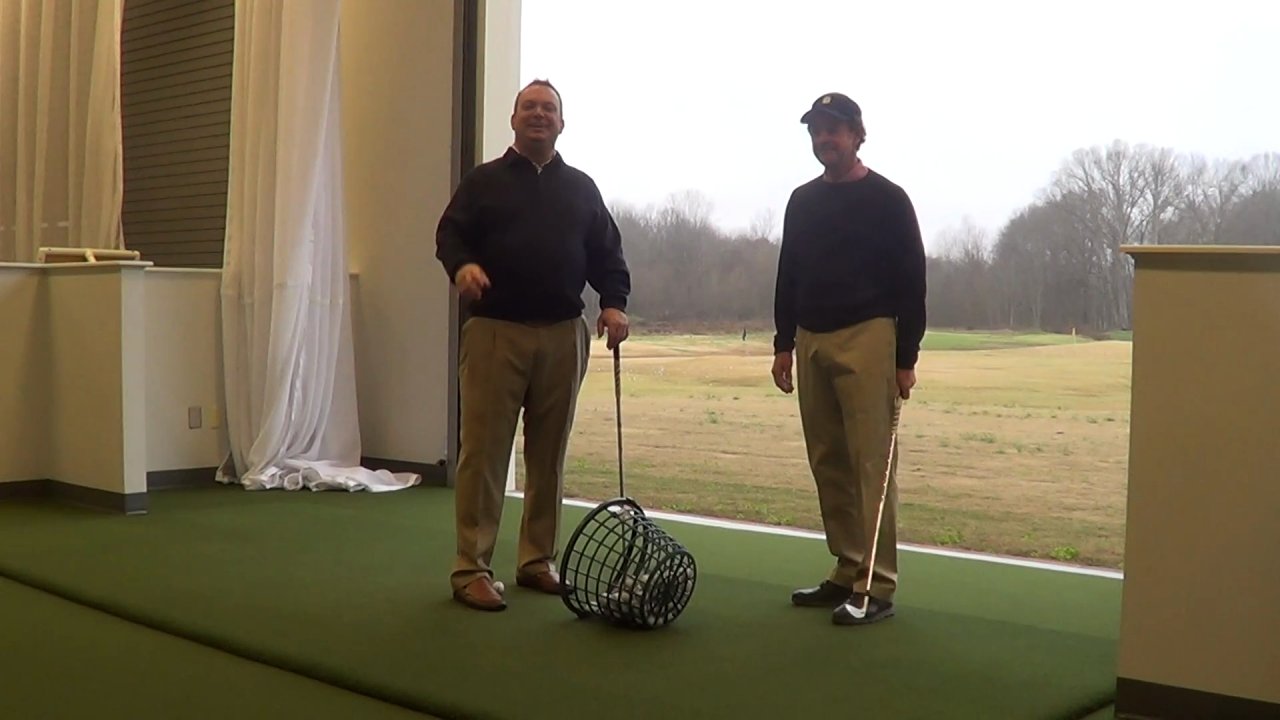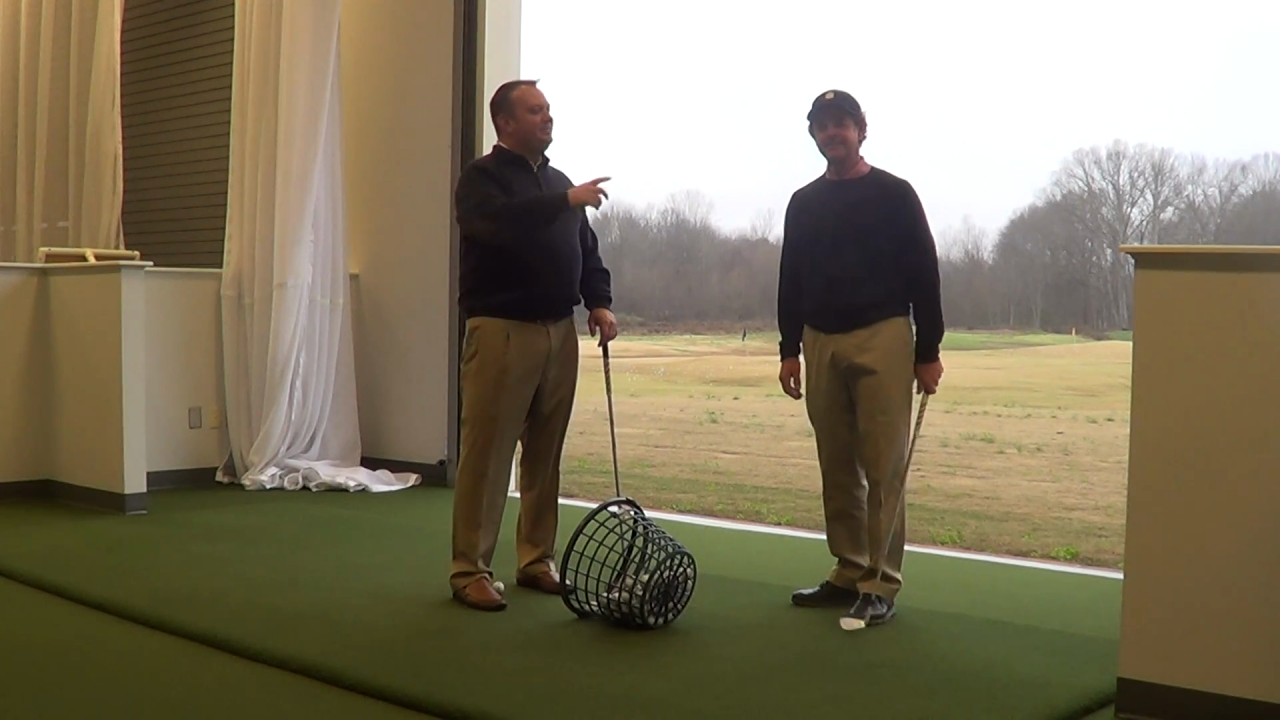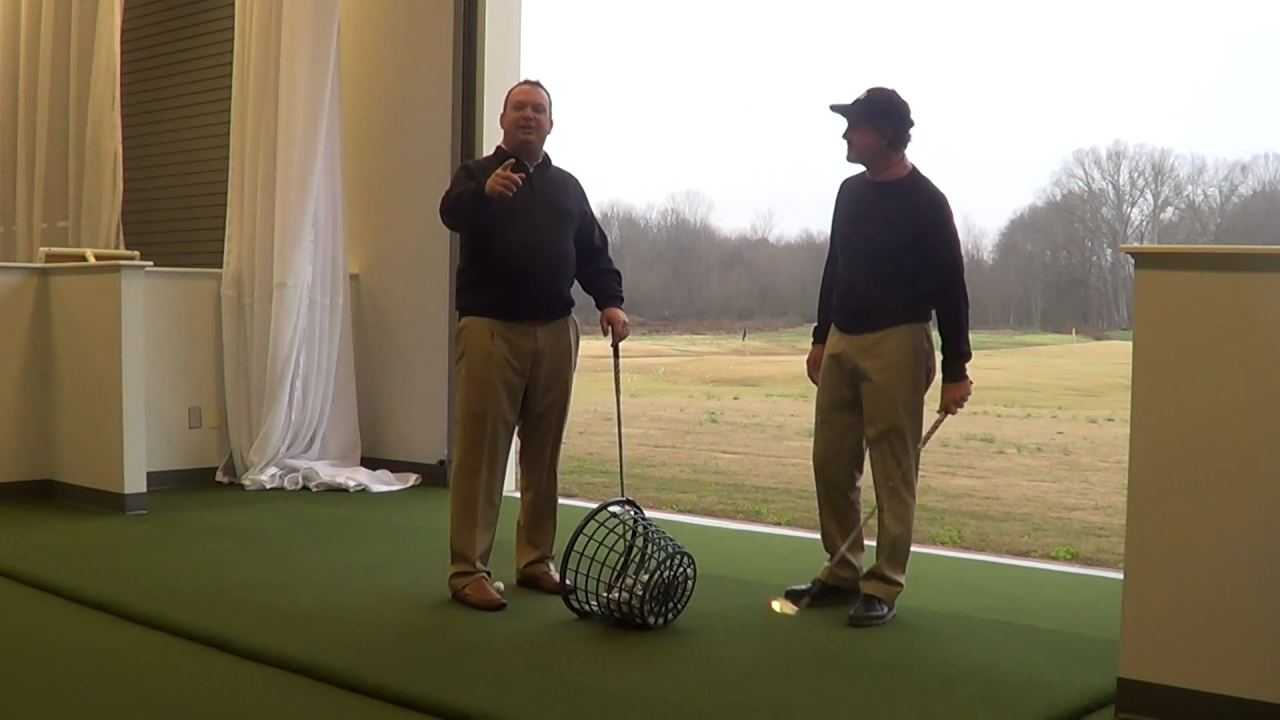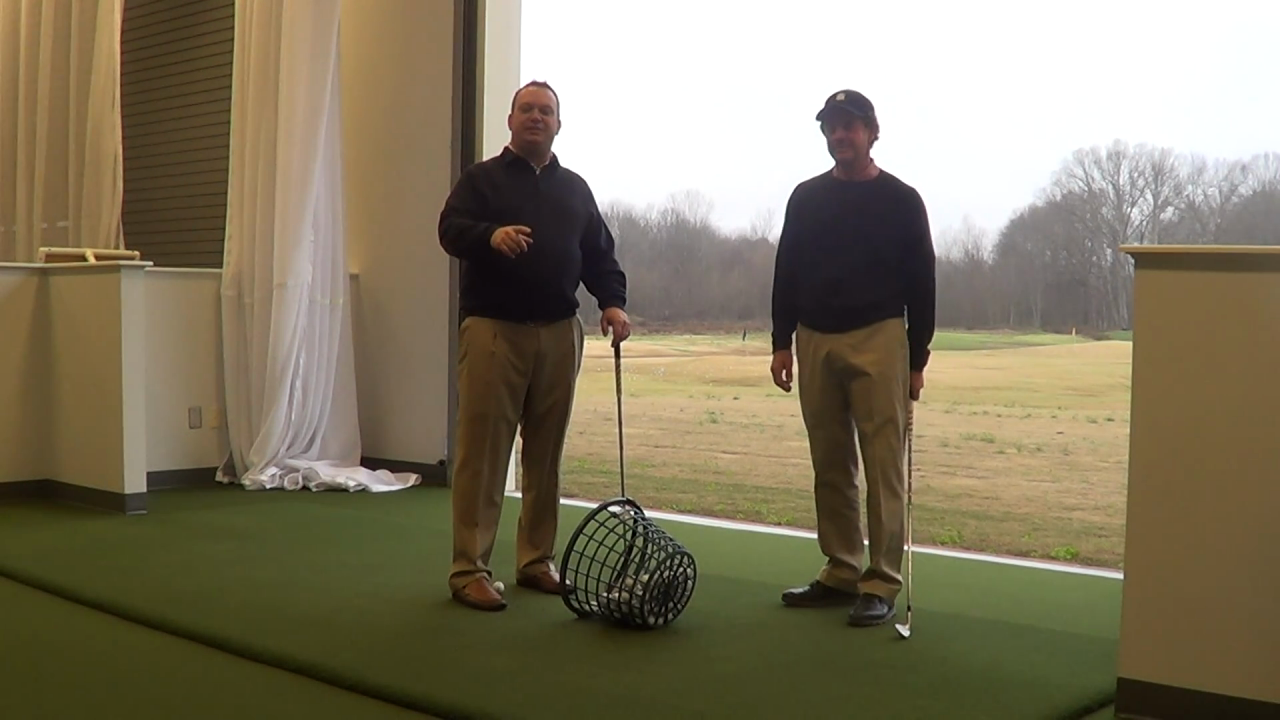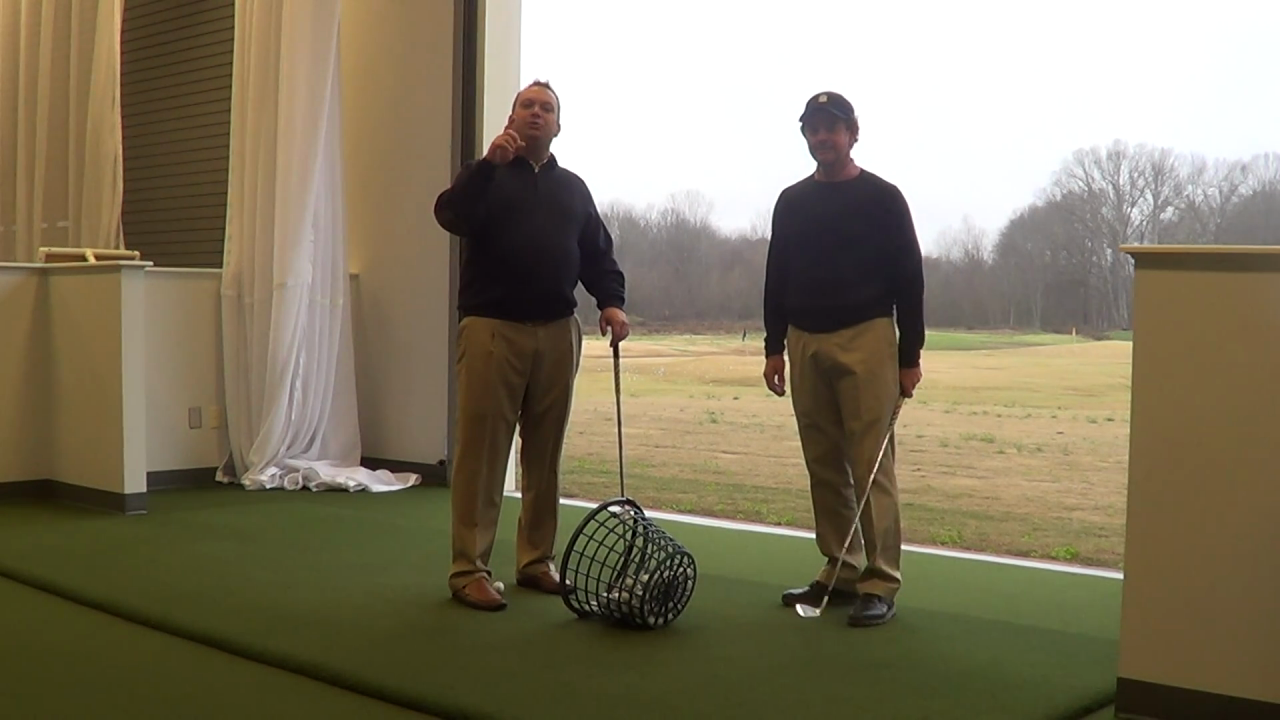
dt=1s
person 1, frame 1
left shoulder: (888, 199)
right shoulder: (802, 200)
left elbow: (911, 282)
right elbow: (788, 276)
left wrist: (907, 357)
right wrist: (784, 342)
left hip: (867, 338)
right hip: (813, 342)
left knee: (871, 463)
right knee: (829, 464)
left ankle: (876, 584)
right ankle: (847, 572)
person 1, frame 2
left shoulder: (895, 194)
right shoulder: (804, 202)
left elbow: (923, 274)
right elbow: (791, 280)
left wrist: (928, 350)
right wrist: (790, 348)
left hip: (882, 339)
right hip: (822, 343)
left knee: (884, 465)
right knee: (836, 466)
left ankle: (881, 583)
right ankle: (847, 572)
person 1, frame 3
left shoulder: (925, 202)
right shoulder: (850, 191)
left elbow: (950, 288)
left wrist: (955, 370)
right wrist: (821, 335)
left hip: (896, 344)
right hip: (842, 342)
left knee: (893, 469)
right knee: (831, 462)
left ankle: (883, 584)
right ankle: (843, 571)
person 1, frame 4
left shoulder: (901, 199)
right shoulder: (806, 197)
left elbow: (921, 283)
right elbow: (787, 273)
left wrist: (917, 359)
right wrist: (782, 341)
left hip: (878, 341)
right hip: (816, 342)
left knee: (883, 465)
right knee: (830, 465)
left ankle: (881, 582)
right ankle: (842, 572)
person 1, frame 5
left shoulder: (882, 198)
right shoulder: (791, 201)
left elbow: (908, 279)
right elbow: (777, 279)
left wrist: (910, 355)
right wrist: (775, 346)
left hip: (865, 339)
right hip: (806, 343)
left knee: (870, 462)
right knee: (824, 464)
left ankle: (880, 581)
right ankle: (840, 571)
person 2, frame 1
left shoulder: (581, 186)
right shoulder: (484, 180)
left elbow: (607, 250)
right elbow: (449, 234)
left wrist: (614, 302)
right wrist: (461, 264)
left hip: (563, 334)
right hip: (495, 333)
left knee: (548, 454)
right knee: (484, 452)
left ankle: (538, 560)
right ankle: (471, 569)
person 2, frame 2
left shoulder: (557, 181)
right shoulder: (481, 176)
left elbow: (586, 248)
right elbow: (498, 225)
left wrist: (600, 301)
right wrist: (565, 201)
left hip: (560, 331)
right hip: (499, 330)
left knee: (545, 452)
right knee: (486, 451)
left ankle: (537, 559)
right ankle: (469, 570)
person 2, frame 3
left shoulder: (567, 185)
right shoulder: (477, 174)
left elbow: (593, 251)
right elbow: (453, 214)
left wrist: (610, 301)
right wrist: (487, 191)
left hip: (555, 332)
right hip: (490, 329)
left knee: (544, 452)
right knee: (480, 451)
left ankle: (536, 559)
right ankle: (468, 570)
person 2, frame 4
left shoulder: (575, 188)
right shoulder: (481, 177)
left elbow: (600, 253)
right elbow: (451, 231)
left wrist: (613, 301)
right wrist: (491, 235)
left hip: (559, 333)
right hip: (492, 330)
left knee: (546, 453)
right knee: (483, 451)
left ankle: (536, 559)
right ankle: (469, 570)
person 2, frame 5
left shoulder: (574, 187)
right shoulder: (483, 174)
left elbow: (599, 253)
right elbow: (450, 215)
left wrist: (612, 301)
right wrist: (489, 164)
left hip: (558, 332)
right hip: (491, 329)
left knee: (545, 453)
right knee: (482, 451)
left ankle: (537, 560)
right ankle: (469, 569)
